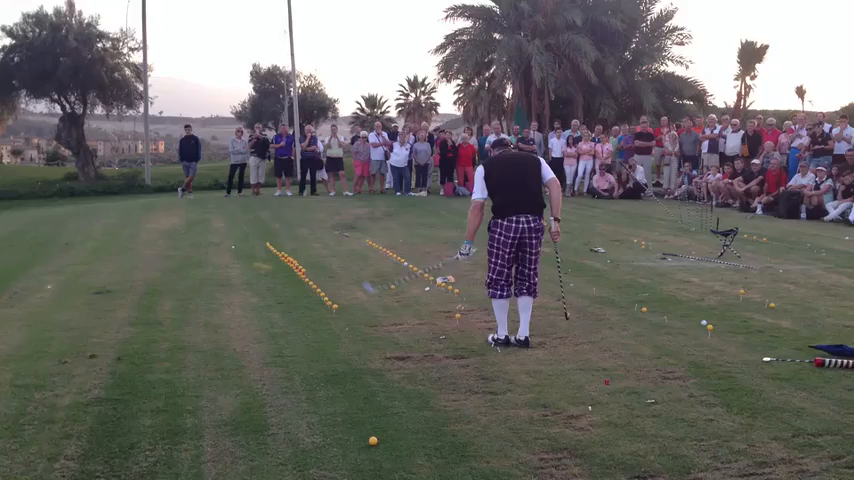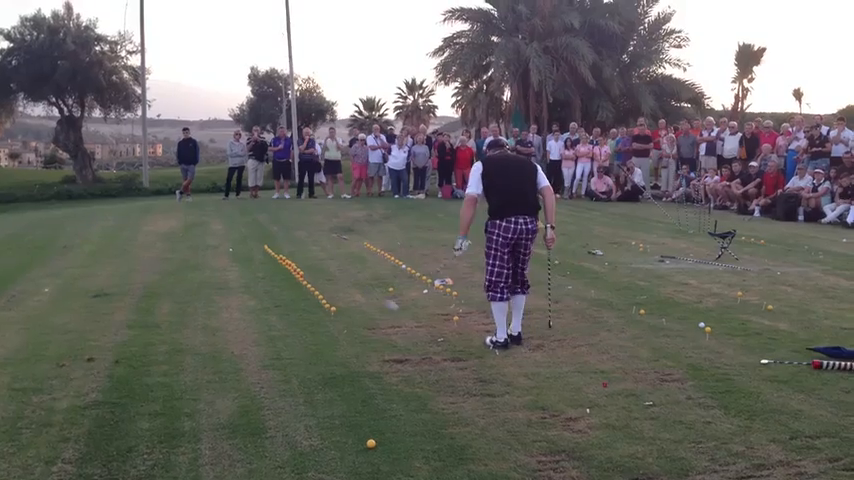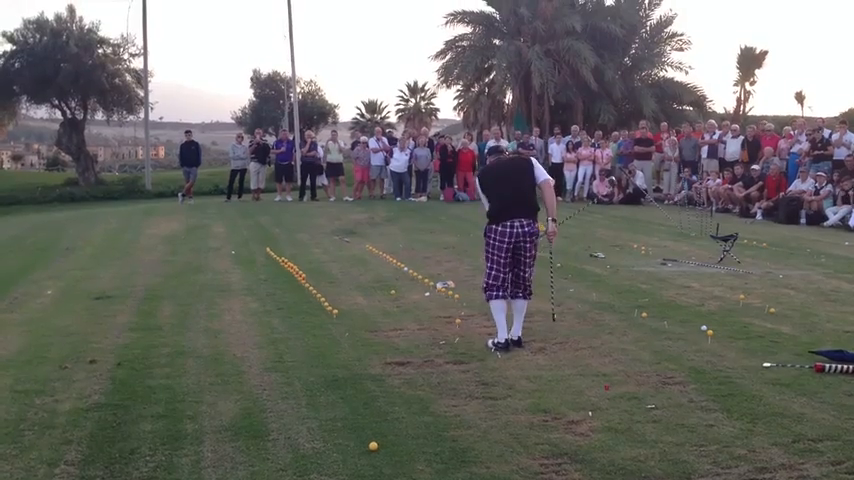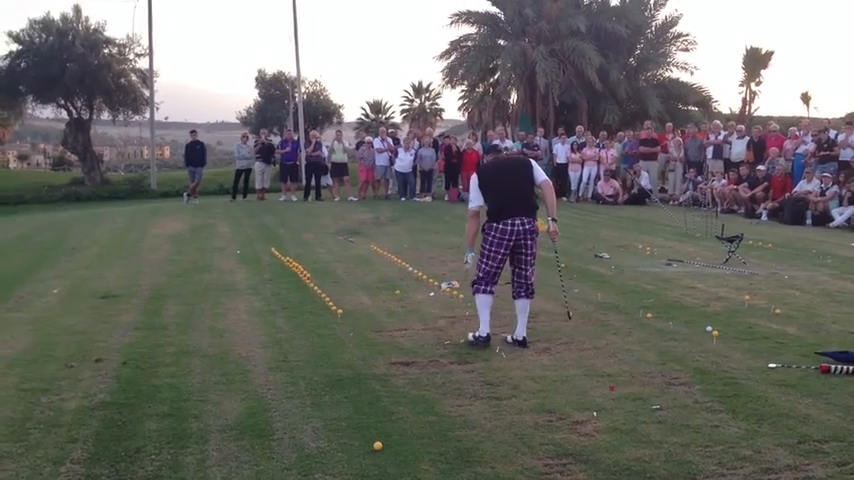
dt=0.3s
person 1, frame 1
left shoulder: (486, 166)
right shoulder: (535, 160)
left elbow: (477, 207)
right elbow: (554, 185)
left wrist: (468, 241)
right wrist: (555, 219)
left hip: (504, 223)
right hip: (534, 222)
left knee: (498, 280)
right knee: (527, 278)
left ankle: (501, 335)
right ankle: (523, 334)
person 1, frame 2
left shoulder: (482, 165)
right shoulder: (529, 164)
left elbow: (470, 201)
right elbow: (548, 193)
left wrist: (462, 236)
right wrist: (550, 227)
left hip: (501, 224)
right hip: (529, 223)
left knee: (497, 280)
right knee: (519, 277)
left ankle: (500, 337)
right ankle: (515, 331)
person 1, frame 3
left shoulder: (482, 174)
right shoulder: (529, 162)
right elbow: (547, 186)
right wrist: (551, 220)
left hip: (499, 228)
right hip: (528, 225)
left knee: (495, 283)
right knee: (523, 281)
left ankle: (502, 337)
right ankle: (516, 334)
person 1, frame 4
left shoulder: (480, 173)
right shoulder: (526, 162)
left elbow: (473, 214)
right elbow: (547, 186)
left wrist: (469, 249)
right wrist: (552, 219)
left hip: (499, 226)
right hip: (527, 224)
left knee: (484, 279)
right knee: (524, 280)
left ankle: (483, 332)
right ankle: (520, 335)
